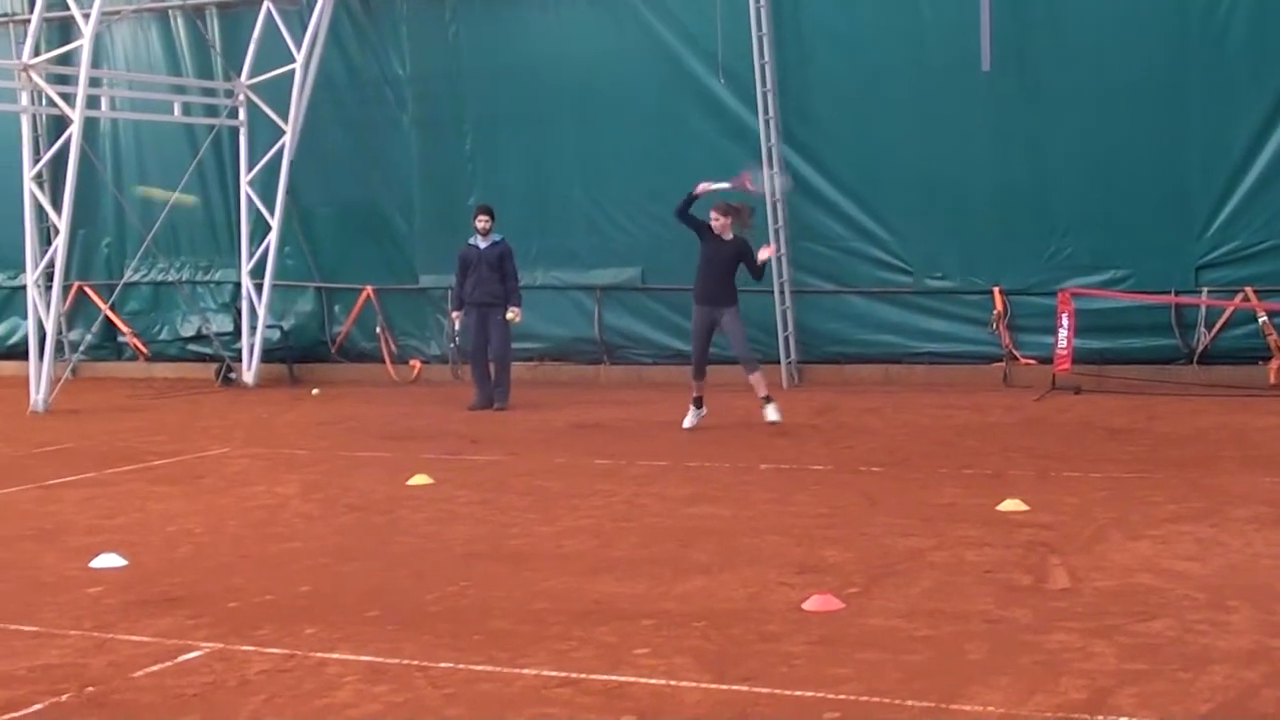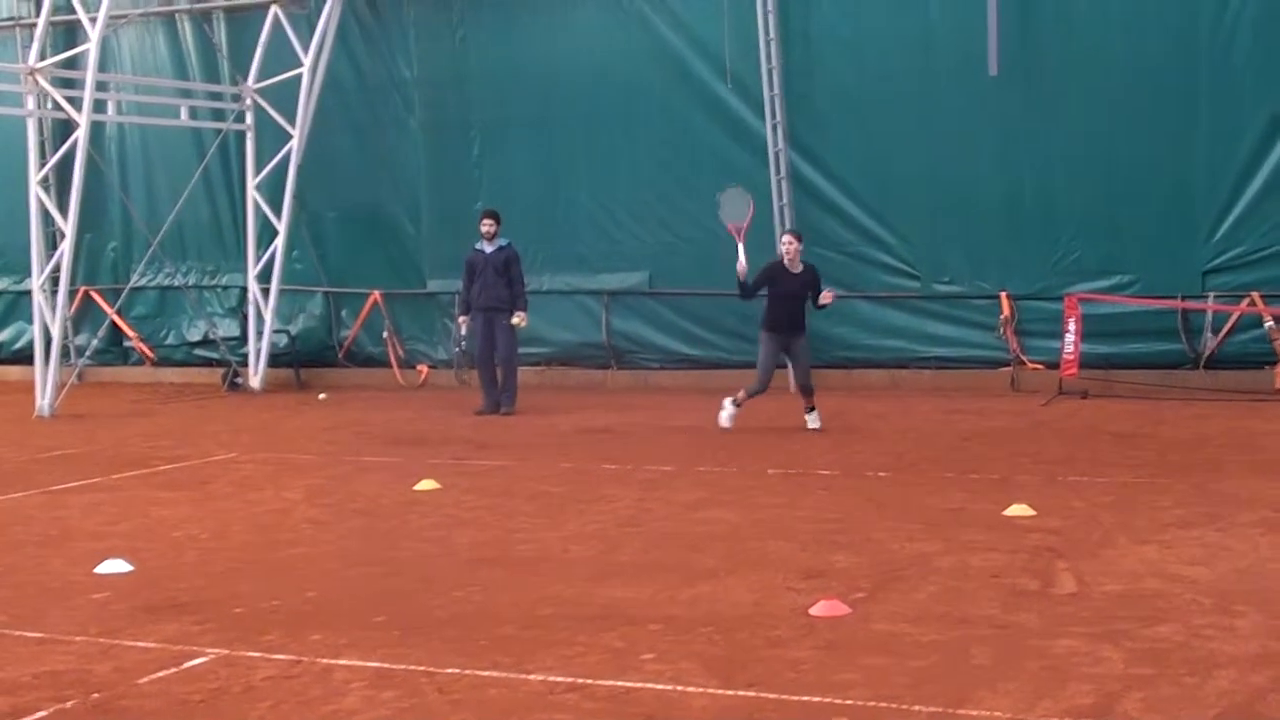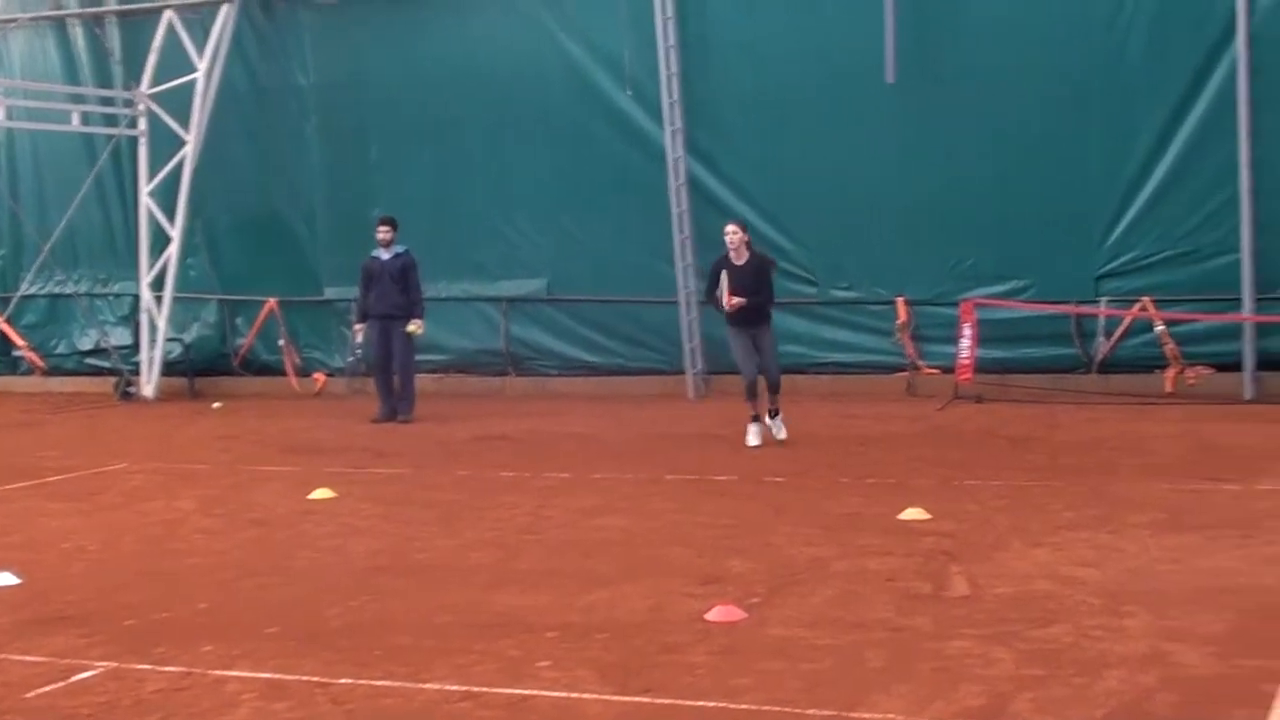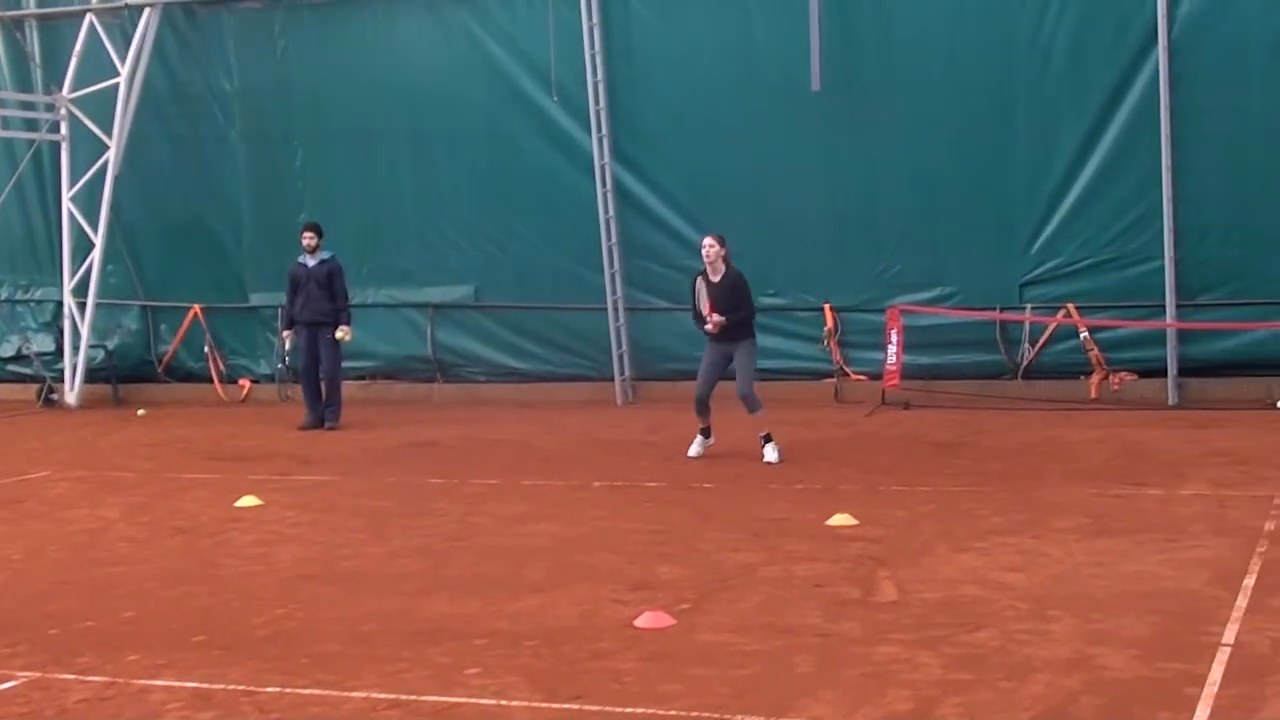
dt=0.4s
person 1, frame 1
left shoulder: (740, 245)
right shoulder: (706, 233)
left elbow: (757, 276)
right elbow: (680, 212)
left wrist: (760, 261)
right wrist: (696, 193)
left hip: (727, 309)
right hip: (702, 307)
left knee: (744, 354)
right knee: (698, 360)
left ankle: (768, 404)
right ankle: (696, 407)
person 1, frame 2
left shoulder: (811, 273)
right shoulder: (772, 270)
left elbow: (816, 303)
right elbow: (747, 295)
left wrist: (823, 300)
right wrist: (741, 277)
left hip: (797, 335)
right hip: (771, 334)
left knee: (804, 384)
right knee: (761, 385)
left ankle: (810, 412)
right ankle: (733, 404)
person 1, frame 3
left shoulder: (759, 263)
right shoulder: (720, 265)
left elbow: (768, 299)
right elbow: (709, 295)
left wrist: (744, 302)
right wrist: (723, 304)
left hip: (761, 327)
right hip: (736, 328)
left knee: (773, 376)
right knee: (750, 376)
left ankle: (774, 414)
right ankle: (754, 422)
person 1, frame 4
left shoulder: (736, 277)
right shoulder: (699, 280)
left elbow: (749, 313)
right elbow: (697, 315)
left wrist: (724, 320)
right wrist: (706, 325)
left hip: (743, 342)
right hip: (716, 344)
left knee: (745, 391)
right knee: (700, 394)
left ankle: (768, 443)
right ankle: (704, 435)
person 2, frame 1
left shoulder: (502, 247)
right shoulder: (466, 250)
left elbow: (511, 278)
right elbow: (460, 281)
left wrist: (515, 303)
right wrist: (456, 307)
left hip: (497, 308)
right hip: (473, 308)
left knee: (500, 352)
right knee: (476, 352)
left ankle: (501, 396)
right ankle: (483, 396)
person 2, frame 2
left shoulder: (508, 252)
right shoulder: (473, 255)
left elbow: (517, 283)
right elbow: (466, 286)
left wrist: (521, 308)
right wrist: (463, 312)
left hip: (503, 312)
right hip: (479, 313)
left knee: (506, 356)
right knee: (482, 357)
left ankle: (507, 401)
right ankle: (490, 400)
person 2, frame 3
left shoulder: (405, 259)
right shoulder: (370, 262)
left elbow: (414, 290)
right elbow: (364, 293)
left wrist: (417, 316)
right wrist: (360, 319)
left hip: (400, 319)
right hip: (377, 320)
left knee: (404, 364)
right knee: (380, 364)
left ankle: (405, 408)
right ankle: (388, 408)
person 2, frame 4
left shoulder: (331, 264)
right shoulder: (296, 268)
left elbow: (341, 296)
right elbow: (290, 300)
left wrist: (344, 322)
right wrist: (287, 326)
left hip: (327, 326)
right hip: (304, 327)
left knee: (330, 371)
right knee: (306, 371)
left ankle: (331, 415)
right ankle: (314, 415)
